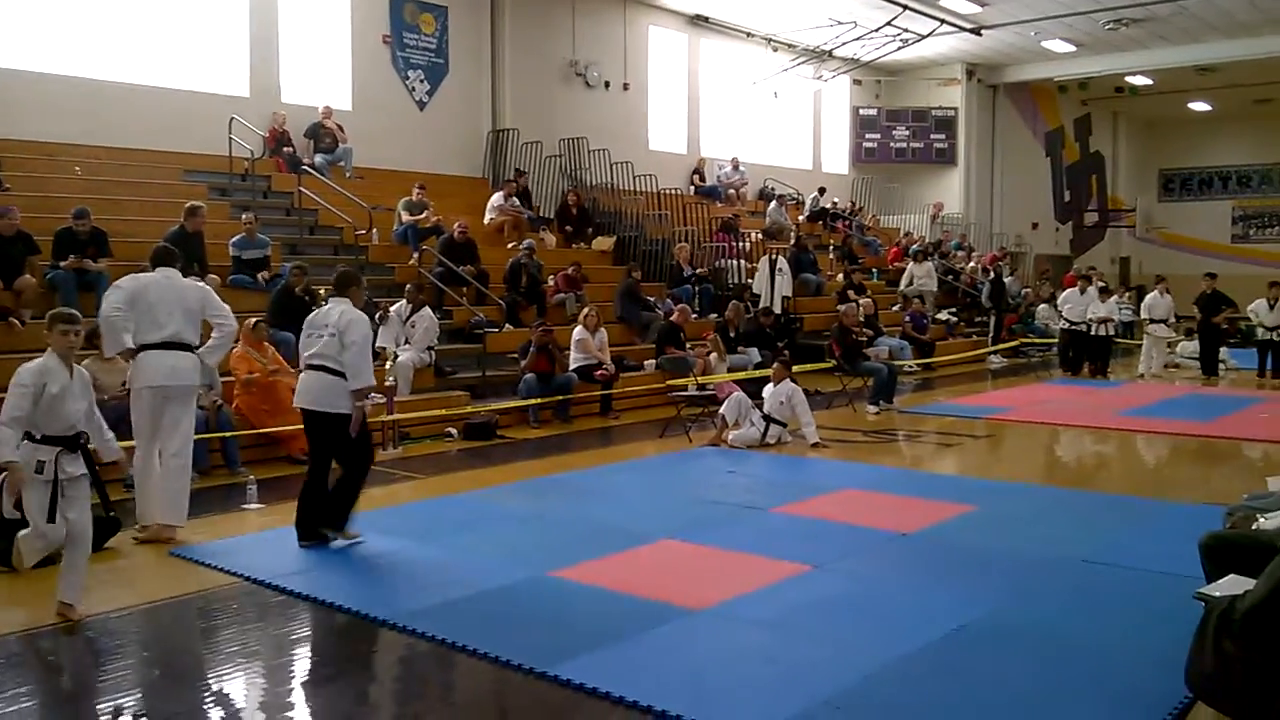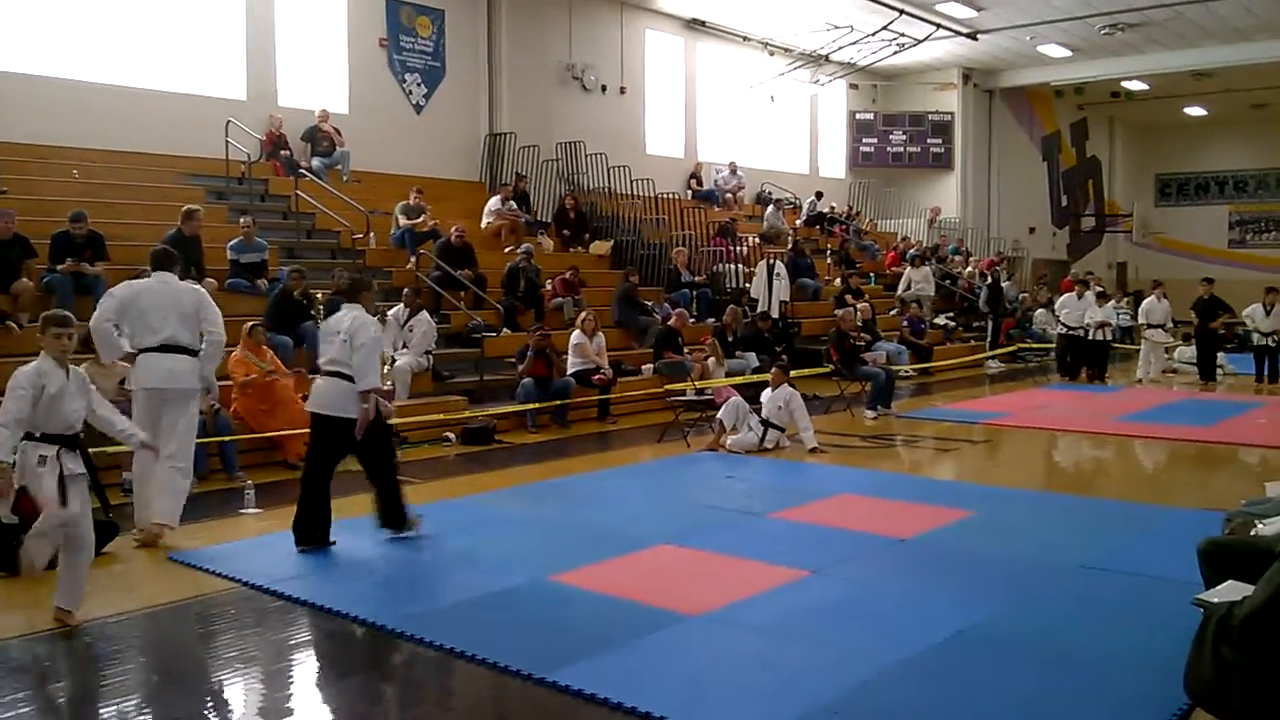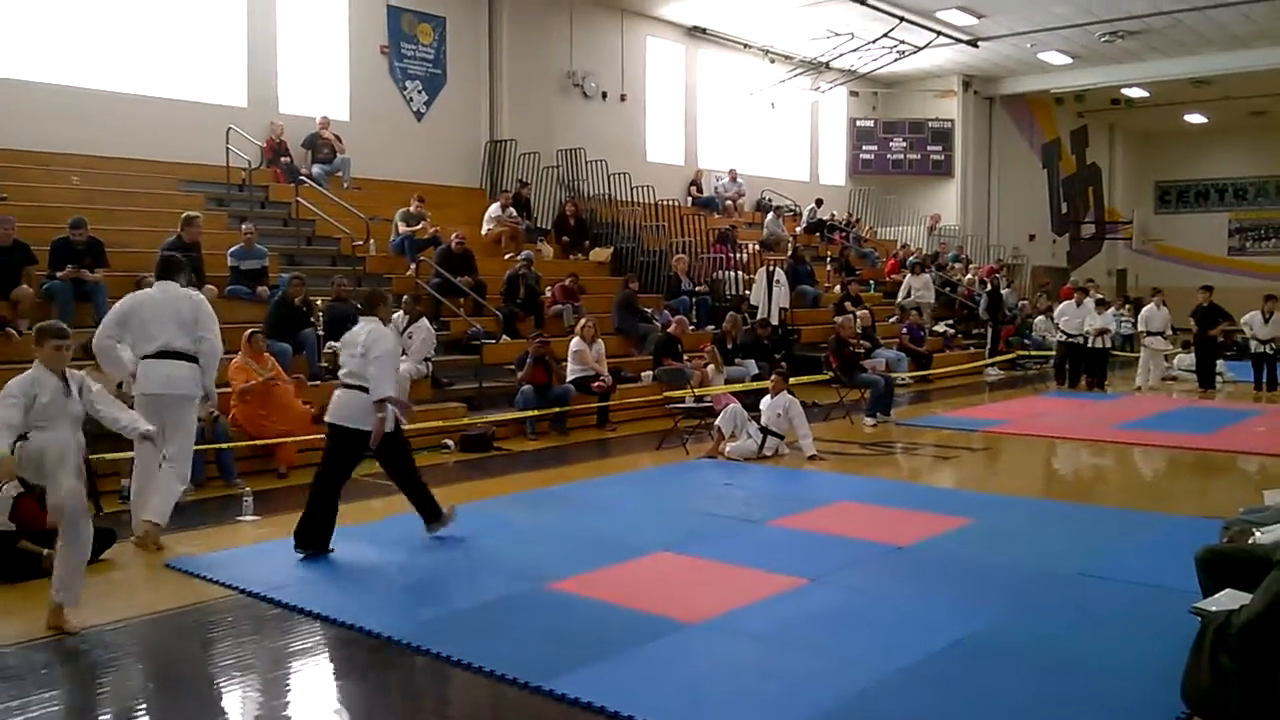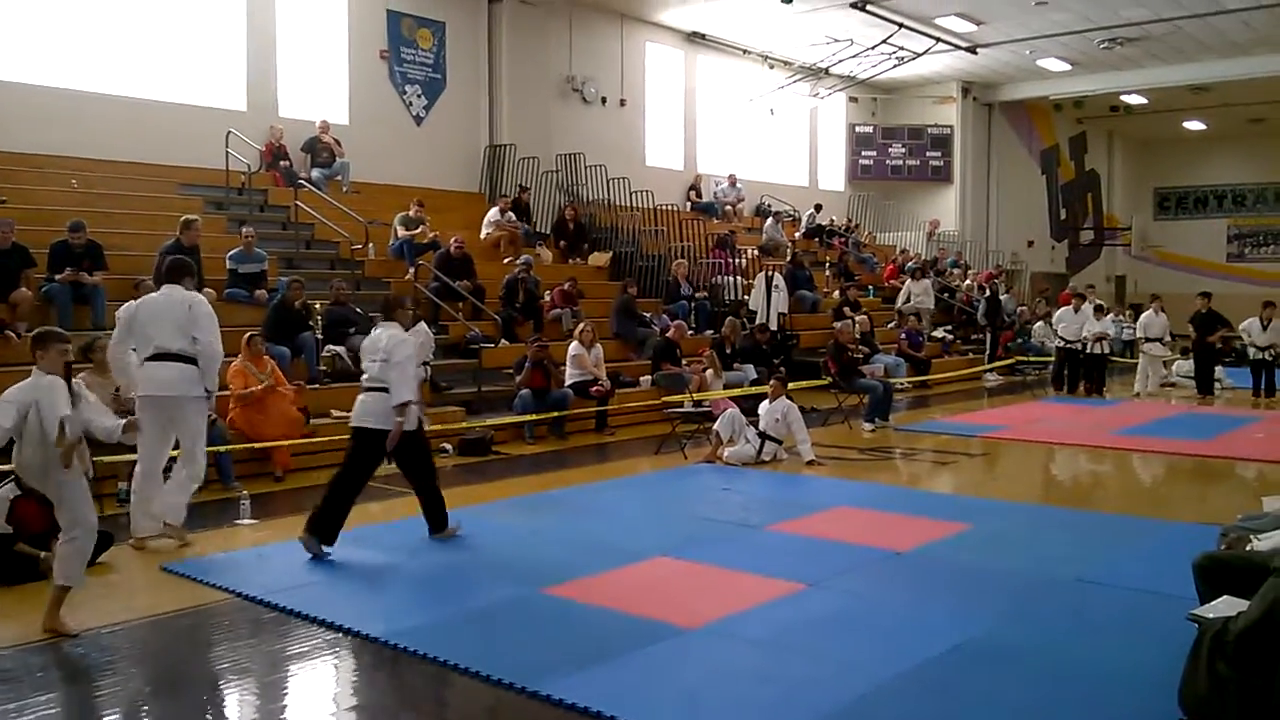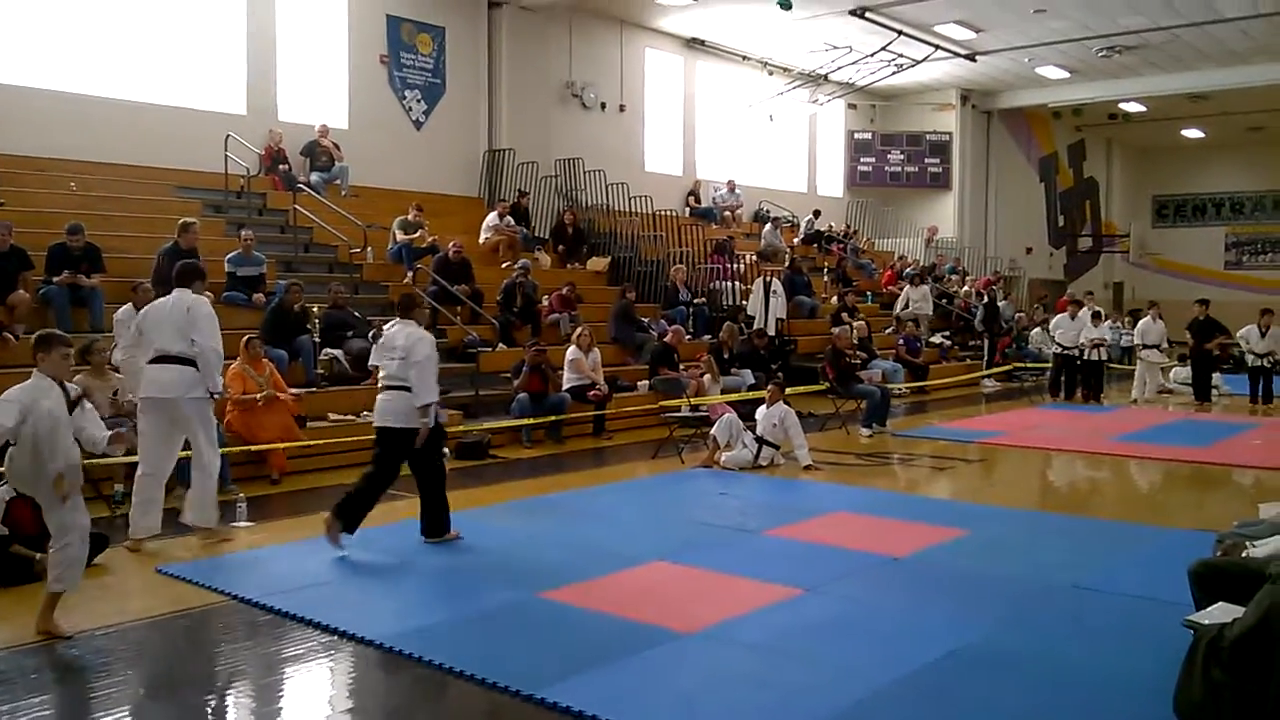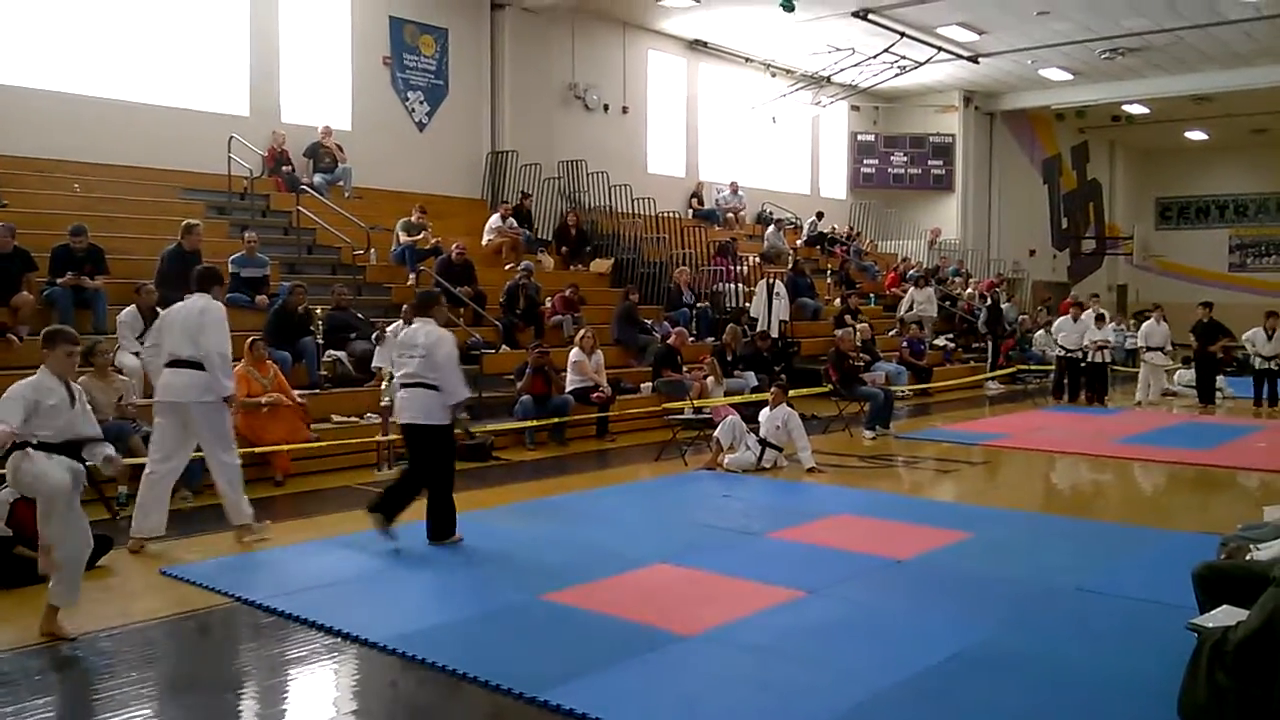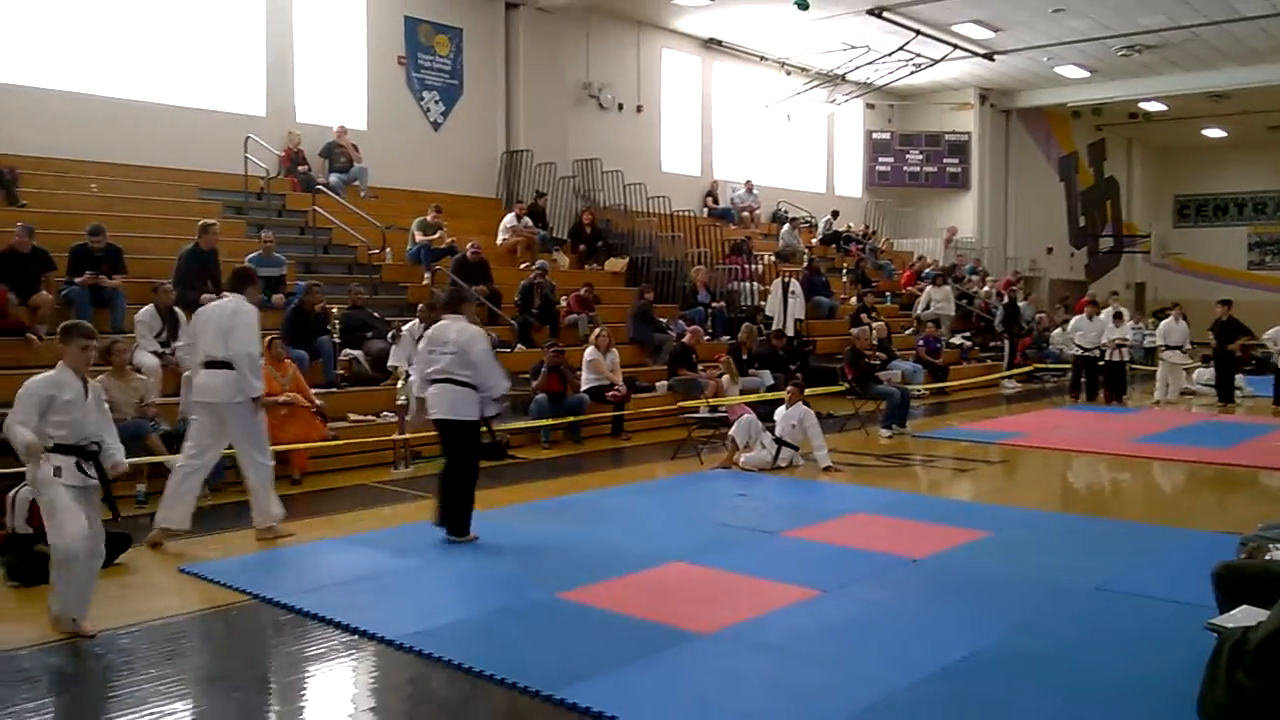
dt=0.1s
person 1, frame 1
left shoulder: (82, 376)
right shoulder: (33, 373)
left elbow: (92, 418)
left wrist: (113, 451)
left hip: (73, 458)
right hip: (38, 459)
left knee: (80, 533)
right knee: (50, 533)
left ankle: (67, 601)
person 1, frame 2
left shoulder: (78, 378)
right shoulder: (28, 375)
left elbow: (104, 413)
left wrist: (138, 438)
left hip: (70, 458)
right hip: (39, 456)
left knee: (81, 535)
right knee: (63, 515)
left ankle: (65, 606)
right ankle: (33, 549)
person 1, frame 3
left shoulder: (78, 382)
left elbow: (109, 409)
left wrist: (142, 429)
left hip: (67, 463)
right hip: (34, 455)
left knee: (78, 534)
right knee: (66, 444)
left ankle: (57, 611)
right ankle: (59, 506)
person 1, frame 4
left shoulder: (72, 389)
left elbow: (98, 421)
left wrist: (122, 426)
left hip: (62, 466)
right hip: (38, 460)
left knee: (82, 528)
right knee: (54, 390)
left ankle: (52, 614)
right ankle: (68, 444)
person 1, frame 5
left shoulder: (72, 394)
left elbow: (91, 432)
left wrist: (112, 439)
left hip: (60, 465)
right hip: (29, 458)
left knee: (74, 535)
right knee: (52, 413)
left ankle: (46, 617)
right ankle: (63, 475)
person 1, frame 6
left shoulder: (77, 394)
right shoulder: (26, 389)
left elbow: (90, 436)
left wrist: (107, 457)
left hip: (64, 470)
right hip: (32, 463)
left knee: (77, 543)
right knee: (58, 481)
left ankle: (50, 619)
right ankle: (47, 545)
person 1, frame 7
left shoulder: (95, 391)
right shoulder: (43, 384)
left elbow: (106, 432)
left wrist: (115, 460)
right wrist: (28, 442)
left hip: (87, 472)
right hip: (54, 470)
left knee: (93, 548)
right knee: (72, 540)
left ankle: (74, 615)
right ankle: (61, 611)
person 2, frame 1
left shoulder: (136, 282)
right shoulder: (199, 290)
left elbow: (110, 313)
right elbow: (228, 327)
left wrist: (123, 348)
right wrist: (204, 358)
left hip: (149, 367)
right hip: (185, 368)
left knee: (146, 447)
right knee: (178, 448)
left ankle: (148, 520)
right ankle: (167, 521)
person 2, frame 2
left shoulder: (131, 290)
right shoulder: (194, 293)
left elbow: (99, 322)
right elbow: (216, 337)
left wrist: (122, 353)
right wrist: (204, 372)
left hip: (148, 370)
right hip: (184, 372)
left knee: (145, 449)
right knee: (177, 452)
left ankle: (146, 522)
right ankle: (159, 522)
person 2, frame 3
left shoulder: (134, 300)
right shoulder: (194, 299)
left elbow: (102, 341)
right elbow: (211, 346)
left wrist: (126, 371)
right wrist: (208, 385)
left hip: (150, 378)
right hip: (185, 378)
left knee: (146, 456)
right knee: (176, 458)
left ankle: (142, 527)
right ankle: (152, 521)
person 2, frame 4
left shoulder: (140, 305)
right shoulder: (195, 302)
left elbow: (117, 351)
right elbow: (210, 347)
left wrist: (135, 381)
right wrist: (210, 385)
left hip: (150, 382)
right hip: (186, 380)
left knee: (149, 458)
right knee: (193, 456)
left ankle: (141, 530)
right ankle: (170, 519)
person 2, frame 5
left shoulder: (152, 308)
right shoulder: (199, 303)
left elbow: (132, 352)
right elbow: (209, 348)
right wrist: (213, 385)
left hip: (153, 382)
right hip: (187, 382)
left knee: (152, 461)
right knee: (206, 455)
left ankle: (138, 533)
right ankle: (205, 522)
person 2, frame 6
left shoulder: (170, 312)
right shoulder: (213, 309)
left elbow: (151, 353)
right elbow: (216, 353)
right wrist: (226, 390)
left hip: (168, 386)
right hip: (200, 387)
left knee: (161, 461)
right knee: (223, 457)
left ankle: (141, 533)
right ankle: (242, 522)
person 2, frame 7
left shoulder: (206, 310)
right shoulder: (245, 310)
left elbow: (190, 353)
right elbow: (246, 354)
right wrist: (257, 389)
left hip: (204, 386)
right hip: (235, 387)
left knee: (194, 456)
right knee: (256, 456)
left ankle: (165, 524)
right ankle: (268, 522)
person 3, frame 1
left shoulder: (315, 317)
right shoulder: (356, 318)
right elbow: (357, 362)
right wrist: (359, 401)
left hip: (309, 390)
right hip: (337, 395)
left knee: (319, 462)
right knee: (358, 460)
left ankle: (310, 530)
right ankle: (333, 521)
person 3, frame 2
left shoulder: (330, 323)
right shoulder: (366, 323)
right elbow: (366, 366)
left wrist: (376, 401)
right wrist: (368, 405)
left hip: (322, 397)
right hip: (350, 399)
left knee: (319, 467)
right knee: (382, 460)
left ankle: (309, 535)
right ankle: (396, 521)
person 3, frame 3
left shoulder: (351, 336)
right shoulder: (383, 336)
right elbow: (381, 378)
left wrist: (387, 408)
right wrist: (381, 416)
left hip: (343, 407)
right hip: (369, 411)
left knee: (331, 475)
right knee: (402, 469)
left ankle: (310, 539)
right ankle: (434, 517)
person 3, frame 4
left shoulder: (372, 339)
right shoulder: (403, 340)
right elbow: (401, 382)
right wrist: (401, 418)
left hip: (365, 411)
right hip: (390, 415)
left knee: (351, 475)
right knee: (421, 470)
left ankle: (317, 531)
right ankle: (438, 525)
person 3, frame 5
left shoulder: (387, 336)
right shoulder: (422, 339)
right elbow: (423, 381)
right wrist: (425, 416)
left hip: (386, 406)
right hip: (411, 410)
left knee: (382, 471)
right knee: (431, 470)
left ankle: (341, 517)
right ankle: (436, 529)
person 3, frame 6
left shoulder: (403, 335)
right shoulder: (441, 336)
right elbow: (450, 378)
right wrist: (458, 412)
left hip: (406, 403)
right hip: (432, 406)
left knee: (419, 467)
right knee: (441, 472)
left ankle: (382, 509)
right ankle: (441, 531)
person 3, frame 7
left shoulder: (431, 333)
right shoulder: (471, 333)
left elbow: (420, 370)
right elbow: (487, 371)
left wrist: (419, 403)
right wrist: (498, 400)
left hip: (437, 398)
right hip: (462, 401)
left knee: (456, 461)
right knee: (463, 466)
left ankle: (447, 515)
right ankle: (457, 529)
